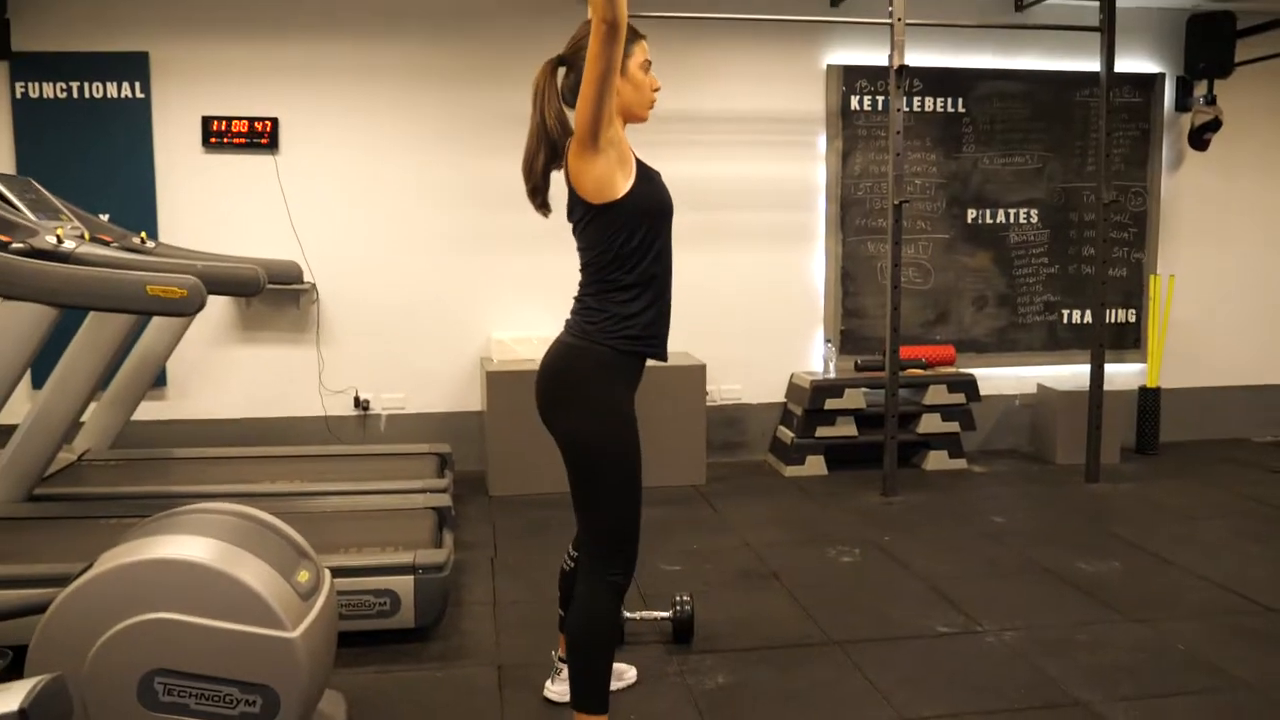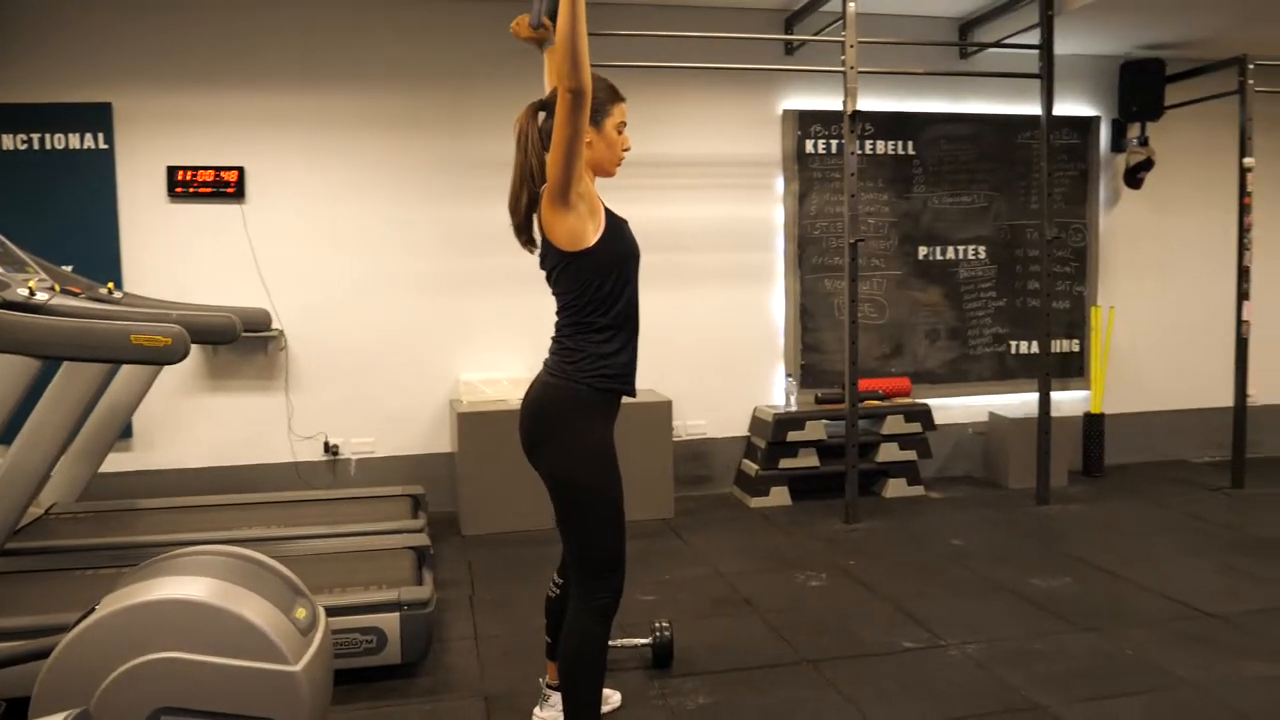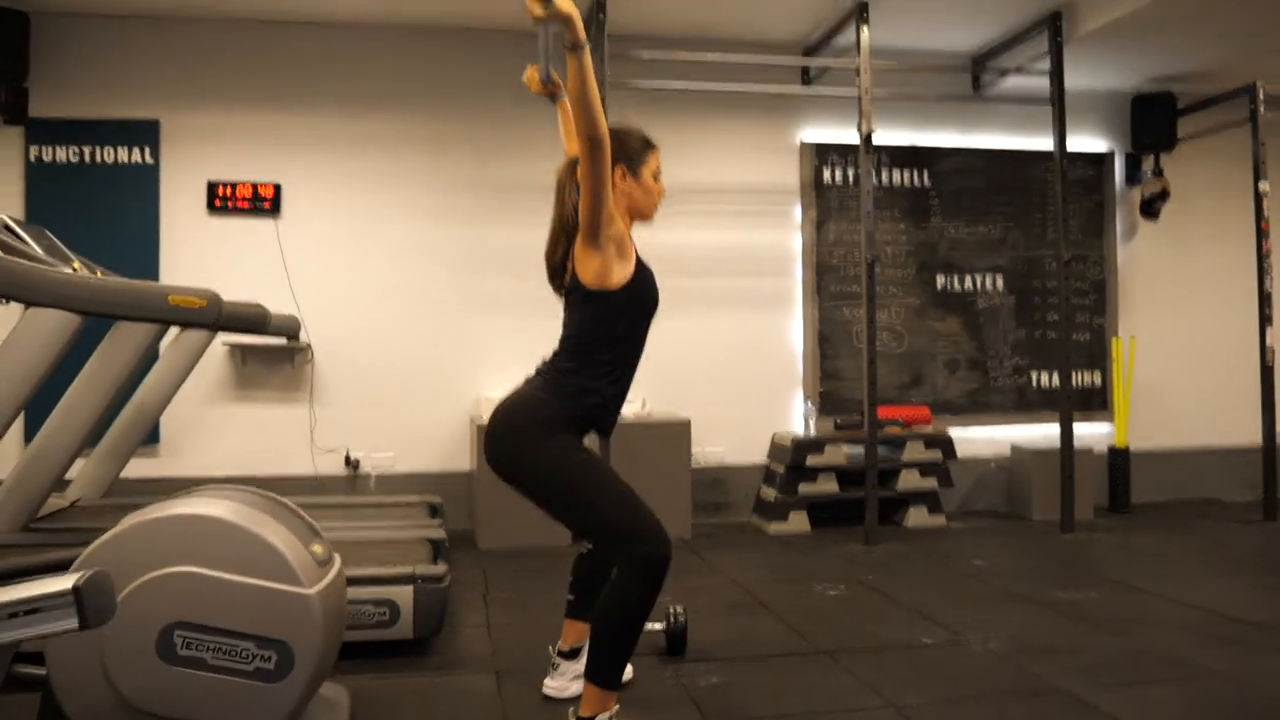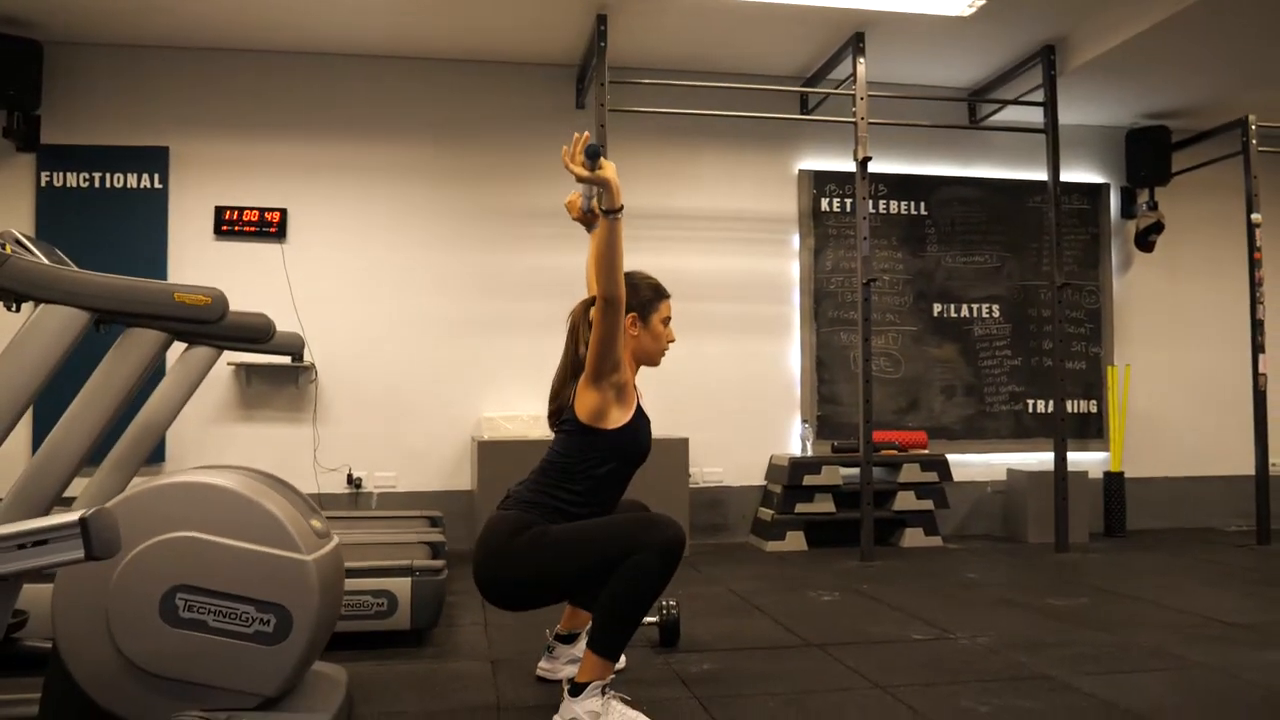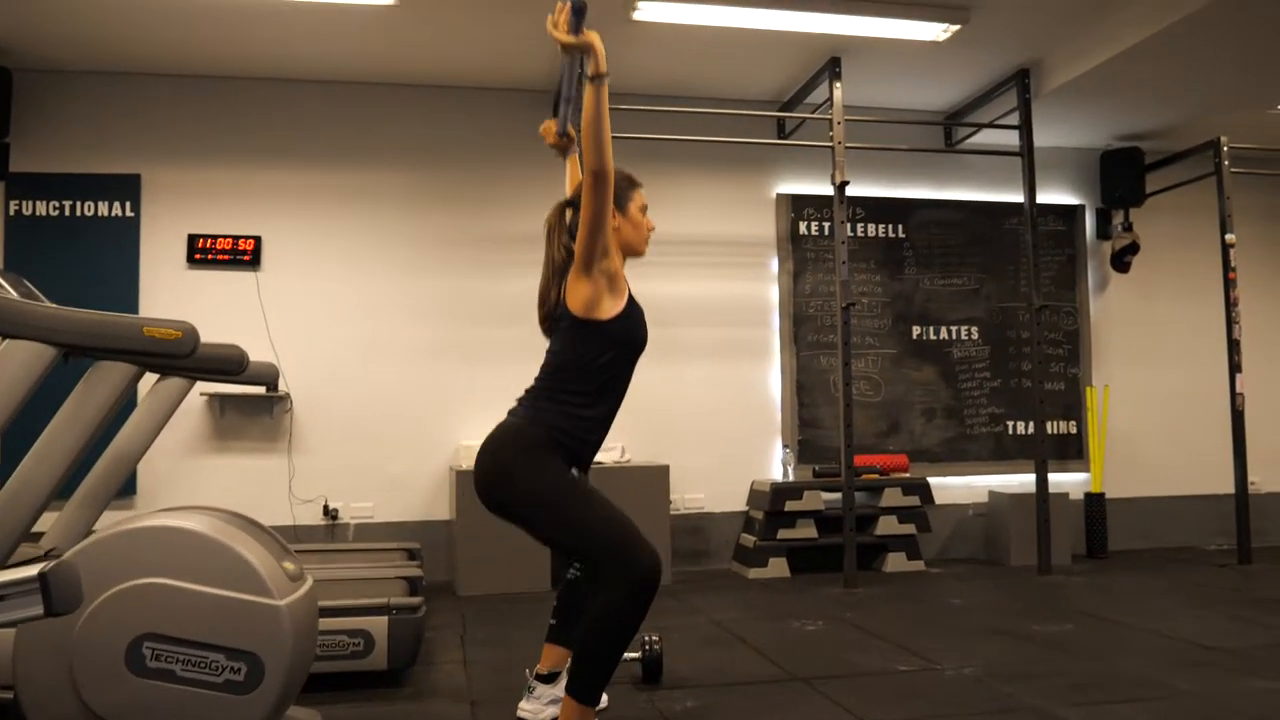
dt=0.7s
person 1, frame 1
left shoulder: (603, 143)
right shoulder: (596, 147)
left hip: (593, 369)
right hip: (591, 375)
left knee: (599, 536)
right knee: (612, 557)
person 1, frame 2
left shoulder: (572, 194)
right shoulder: (567, 198)
left elbow: (566, 98)
right elbow: (574, 93)
left hip: (570, 406)
right hip: (572, 412)
left knee: (583, 564)
right knee: (598, 582)
person 1, frame 3
left shoulder: (602, 235)
right shoulder: (605, 240)
left elbow: (582, 152)
right elbow: (593, 151)
left wrist: (558, 97)
left hip: (542, 428)
right hip: (531, 432)
left knee: (617, 526)
right knee: (644, 546)
left ankle: (571, 659)
person 1, frame 4
left shoulder: (610, 373)
right shoulder: (608, 382)
left elbow: (606, 292)
right elbow: (609, 295)
left wrist: (595, 225)
right wrist: (610, 198)
left hip: (525, 536)
right hip: (513, 554)
left knee: (628, 521)
right knee: (660, 537)
left ankle: (565, 645)
person 1, frame 5
left shoulder: (592, 278)
right shoulder: (597, 276)
left elbow: (590, 193)
right elbow: (597, 182)
left wrist: (565, 151)
right wrist: (594, 72)
left hip: (533, 455)
right hip: (524, 461)
left knee: (603, 555)
right knee: (635, 567)
